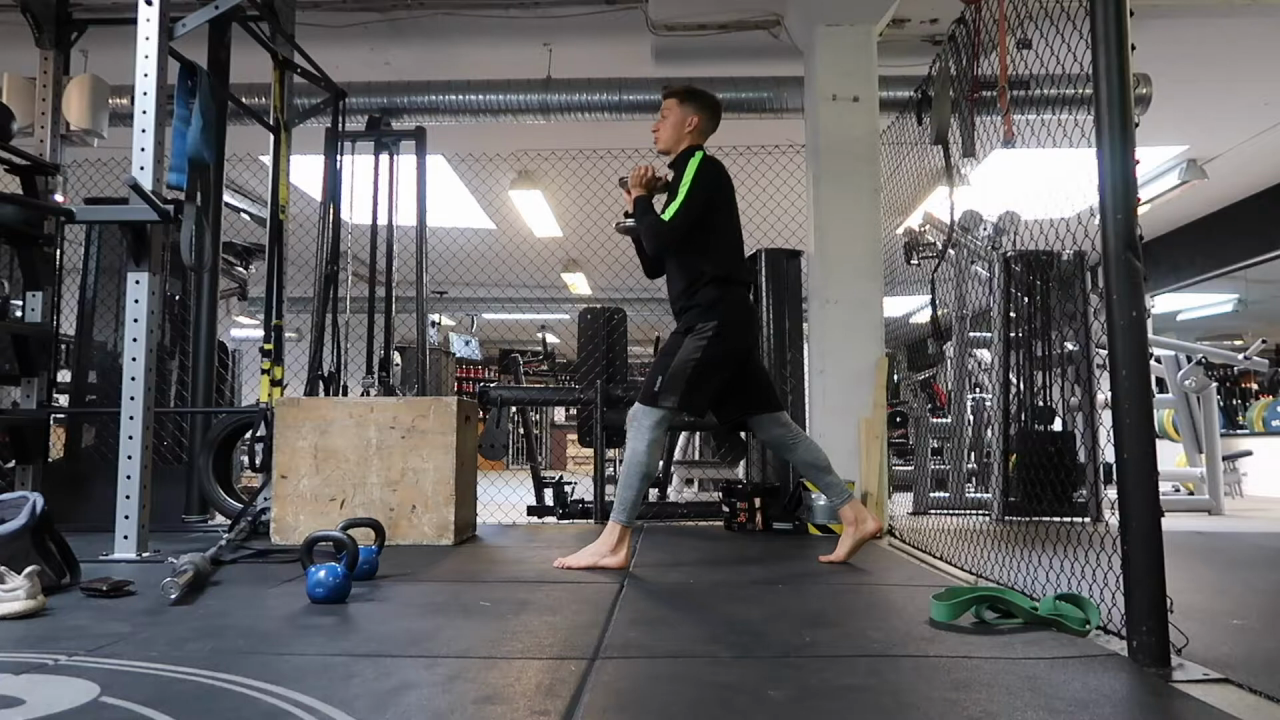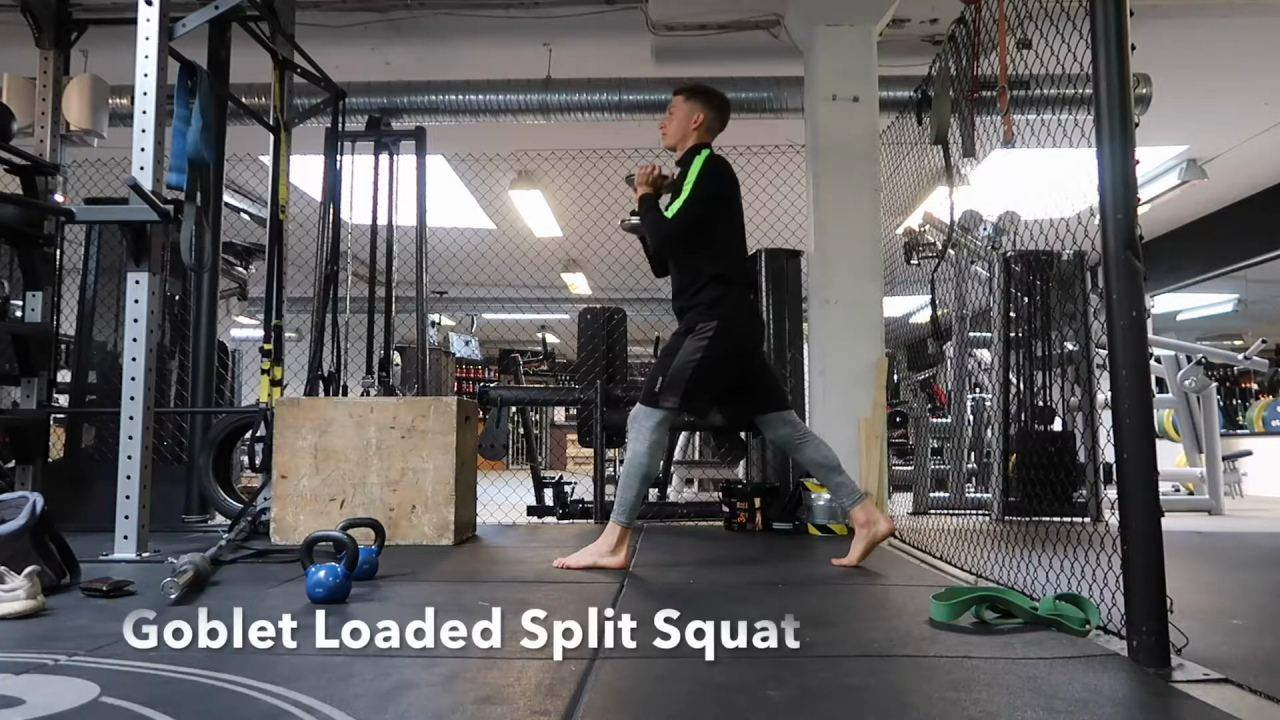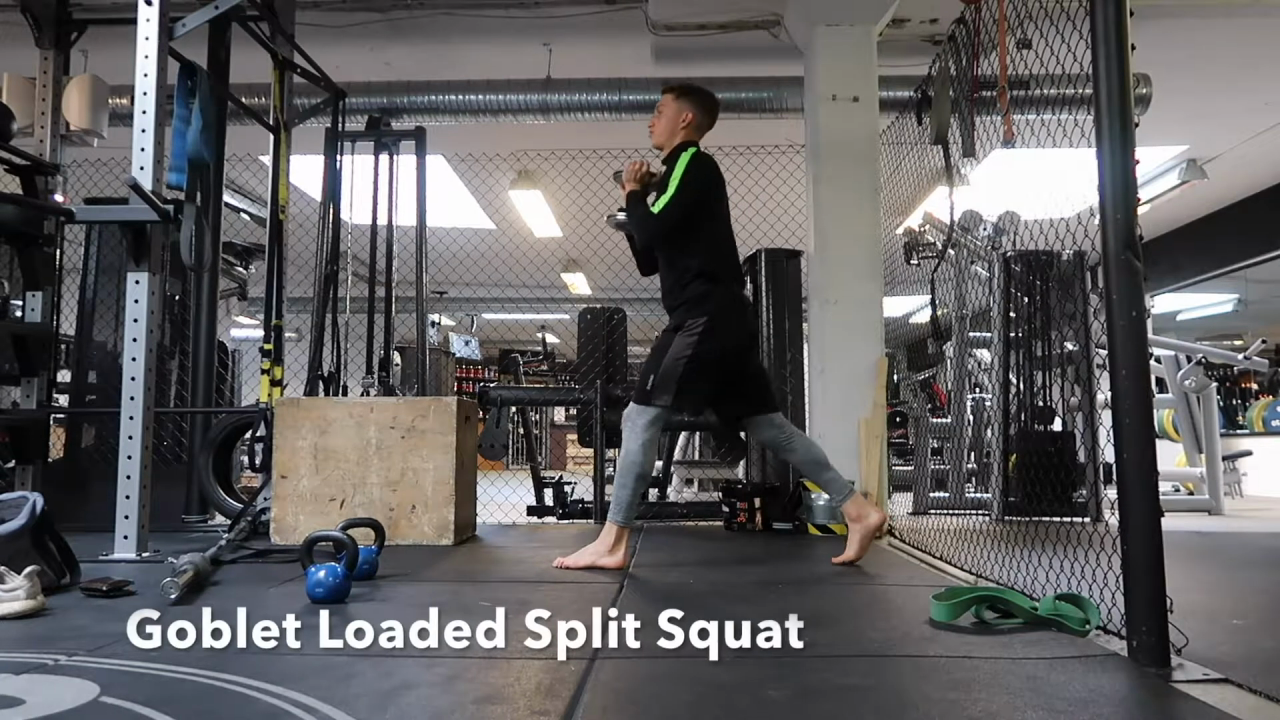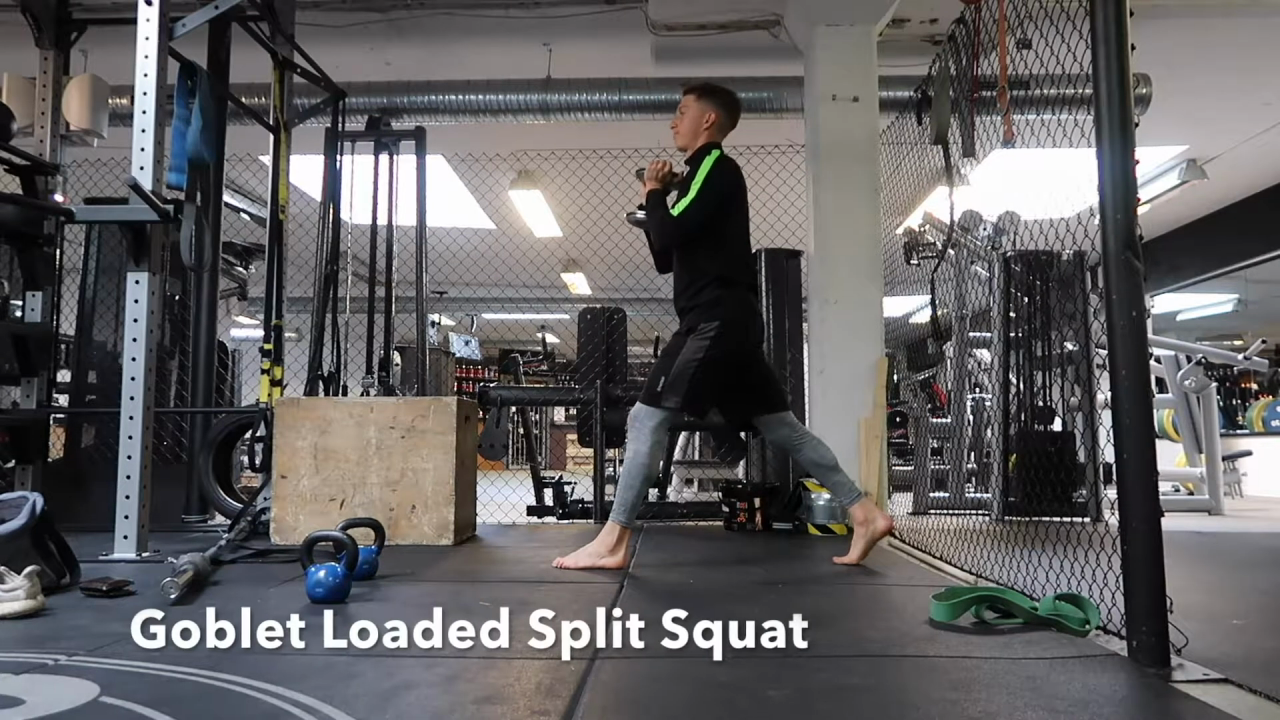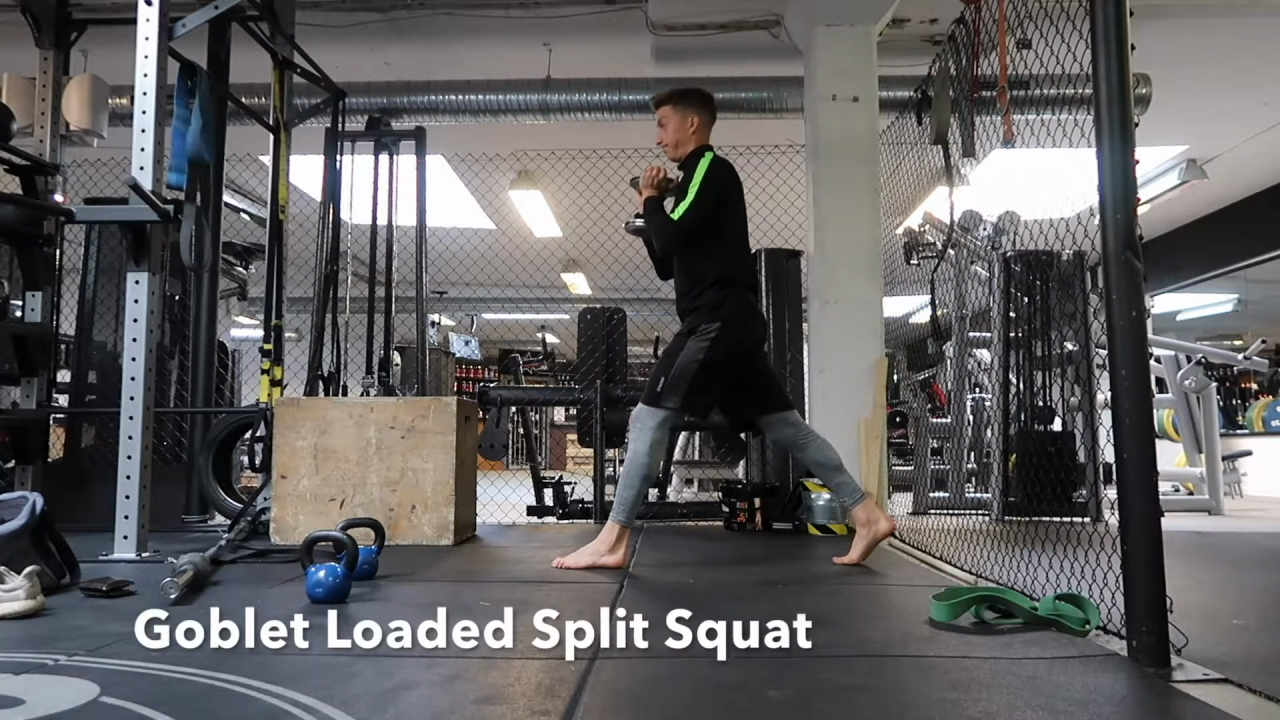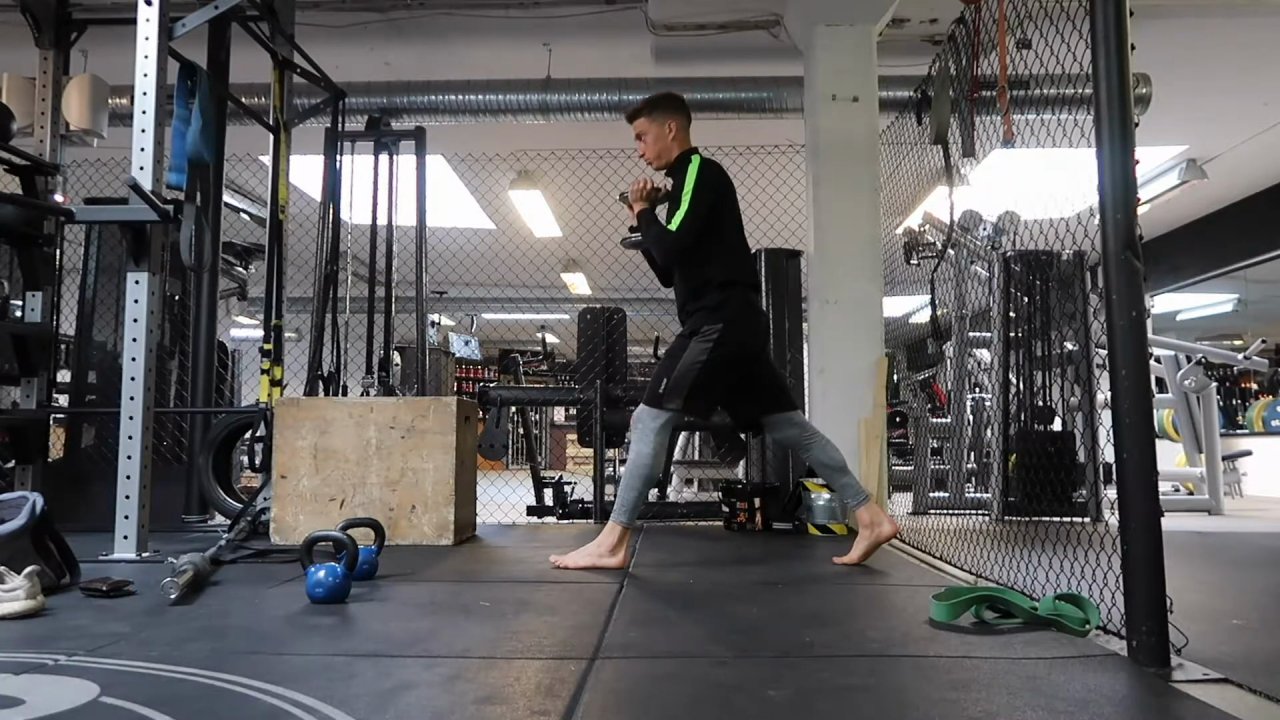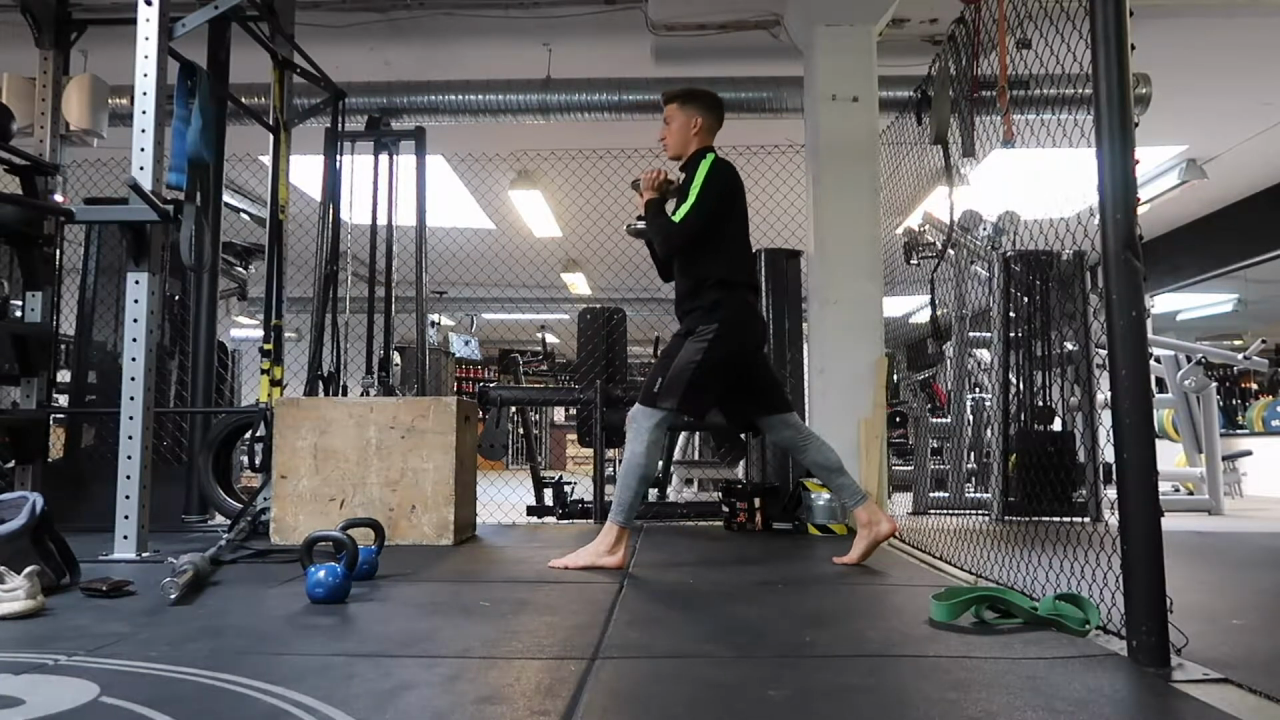
dt=0.7s
person 1, frame 1
left shoulder: (700, 168)
right shoulder: (689, 177)
left elbow: (661, 240)
right elbow: (656, 264)
left wrist: (641, 199)
right wrist: (638, 208)
left hip: (713, 318)
right hip: (722, 320)
left knee: (646, 417)
right knee: (773, 425)
left ankle: (613, 542)
right ankle: (855, 515)
person 1, frame 2
left shoulder: (706, 167)
right shoulder: (696, 175)
left elbow: (664, 239)
right elbow: (663, 262)
left wrist: (647, 197)
right wrist: (646, 205)
left hip: (715, 319)
right hip: (729, 320)
left knee: (648, 418)
right knee: (783, 425)
left ankle: (613, 543)
right ankle: (866, 516)
person 1, frame 3
left shoulder: (693, 164)
right shoulder: (685, 173)
left elbow: (651, 232)
right elbow: (648, 261)
left wrist: (634, 194)
right wrist: (637, 201)
left hip: (705, 317)
right hip: (720, 317)
left knee: (641, 417)
right knee: (769, 426)
left ankle: (612, 543)
right ankle: (858, 511)
person 1, frame 4
left shoulder: (716, 167)
right shoulder: (704, 175)
left elbow: (669, 235)
right elbow: (666, 258)
left wrist: (654, 192)
right wrist: (657, 199)
left hip: (716, 319)
right hip: (729, 320)
left knee: (647, 419)
right knee: (781, 425)
left ankle: (612, 543)
right ankle: (865, 514)
person 1, frame 5
left shoulder: (710, 169)
right shoulder: (699, 179)
left elbow: (670, 239)
right elbow: (667, 264)
left wrist: (651, 201)
right wrist: (653, 206)
left hip: (719, 318)
right hip: (730, 320)
left knee: (649, 418)
right knee: (786, 425)
left ankle: (612, 542)
right ankle: (867, 515)
person 1, frame 6
left shoulder: (701, 173)
right shoulder: (690, 180)
left elbow: (672, 250)
right elbow: (669, 272)
left wrist: (644, 213)
right wrist: (643, 220)
left hip: (720, 321)
right hip: (734, 323)
left knee: (651, 419)
right knee: (789, 426)
left ankle: (612, 544)
right ankle: (871, 517)
person 1, frame 7
left shoulder: (711, 171)
right shoulder: (703, 179)
left elbow: (673, 242)
right elbow: (670, 266)
left wrist: (653, 203)
right wrist: (653, 210)
left hip: (718, 321)
right hip: (731, 322)
left knee: (646, 419)
right knee: (784, 426)
left ankle: (610, 543)
right ankle: (868, 516)
